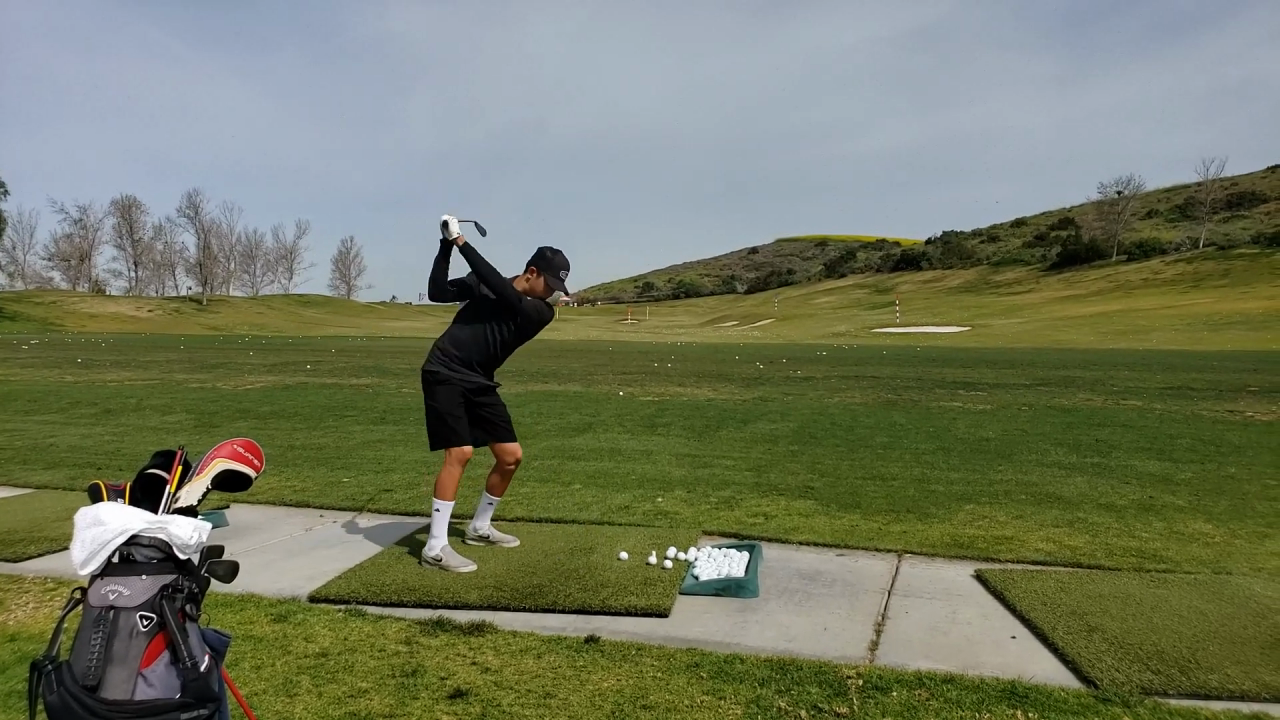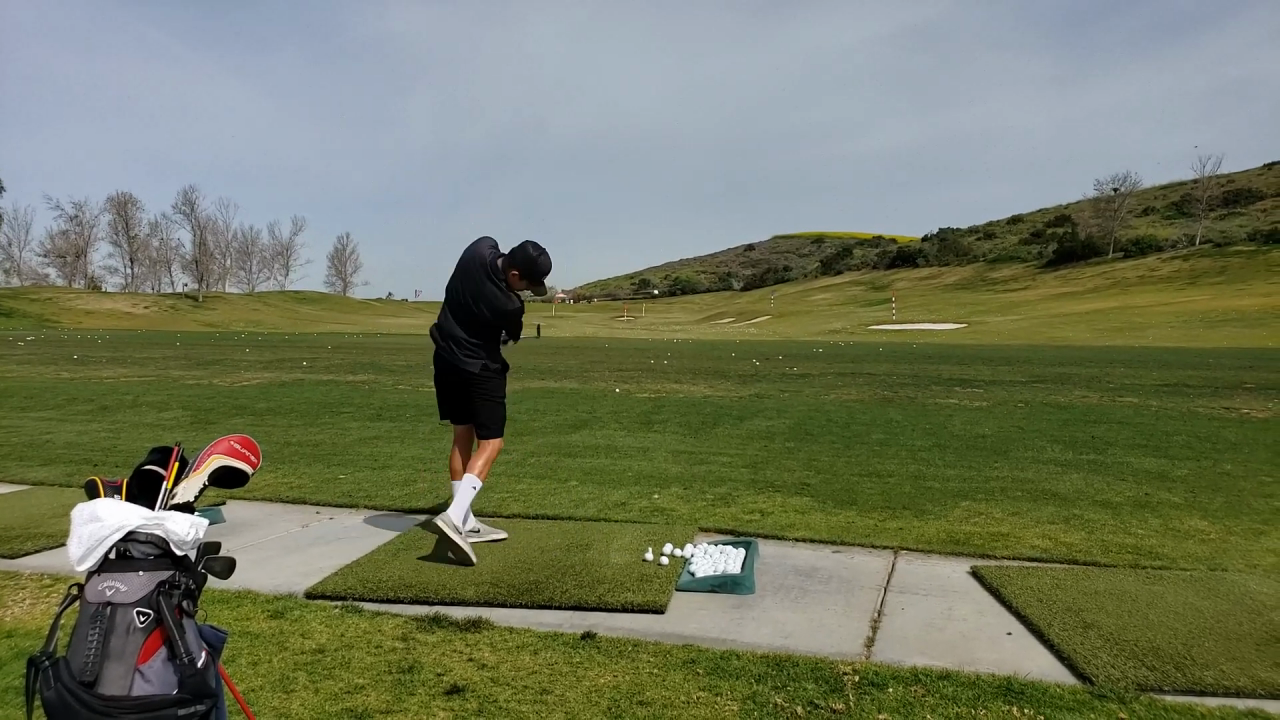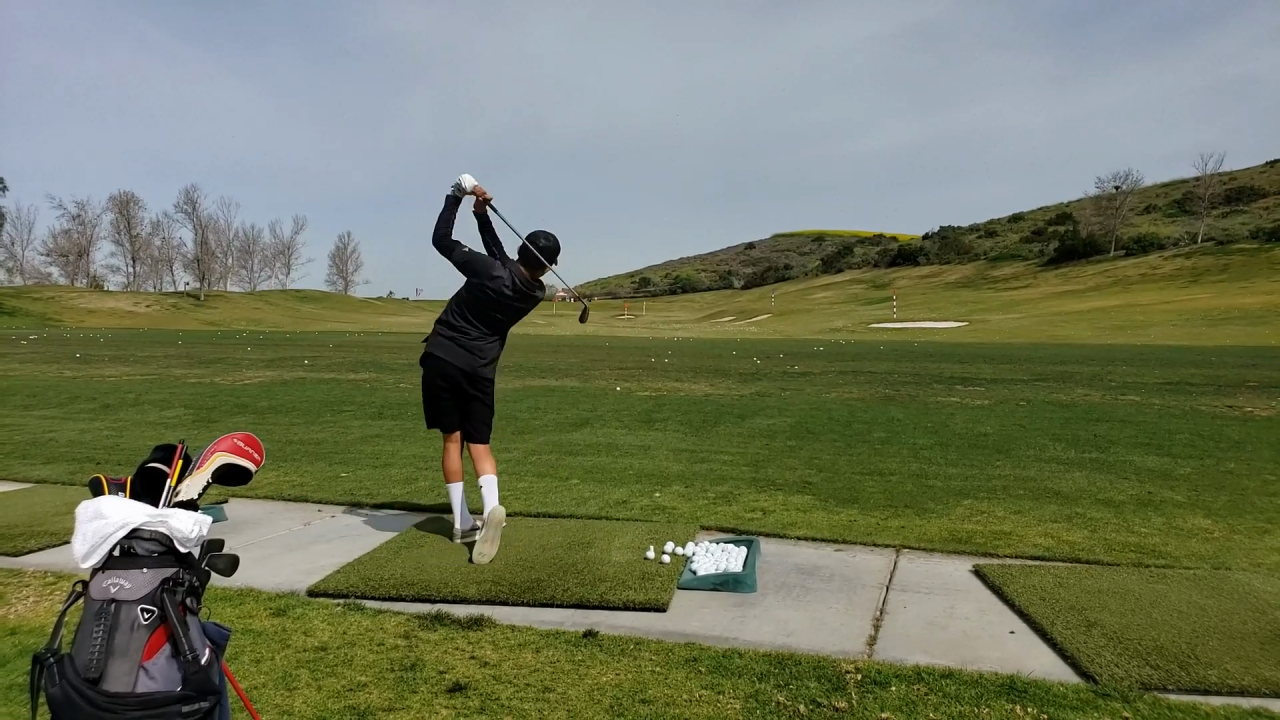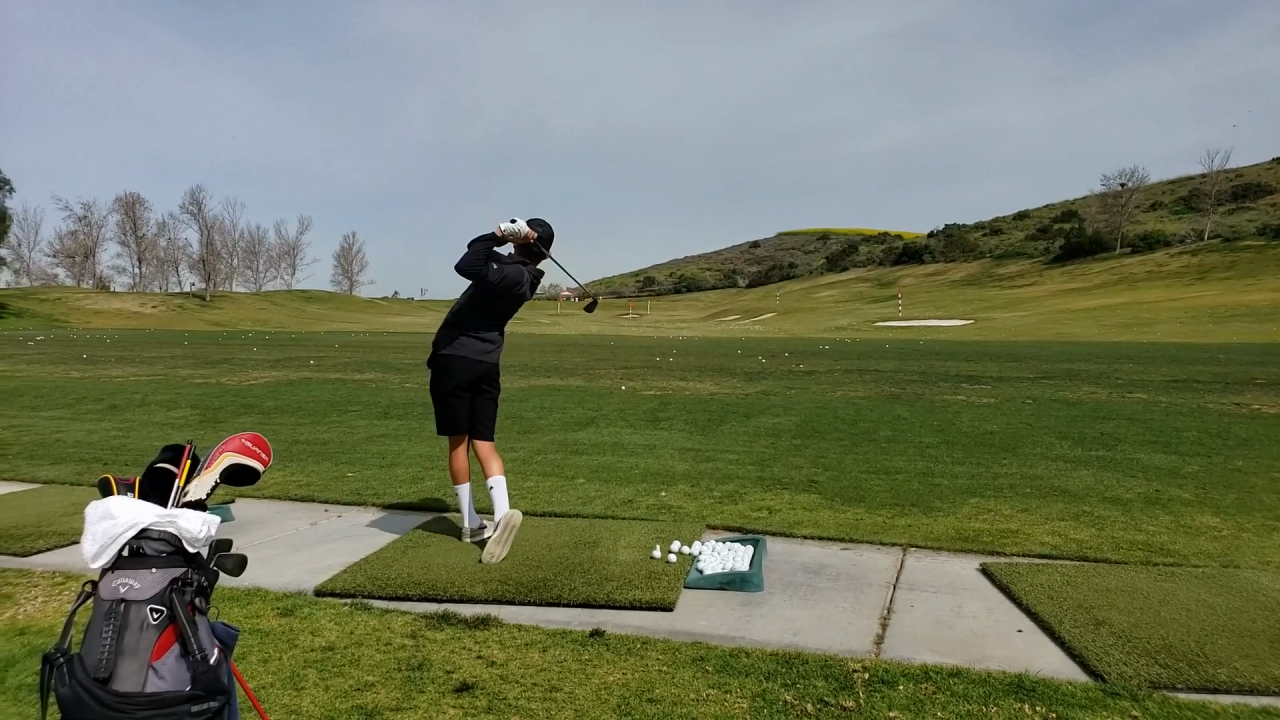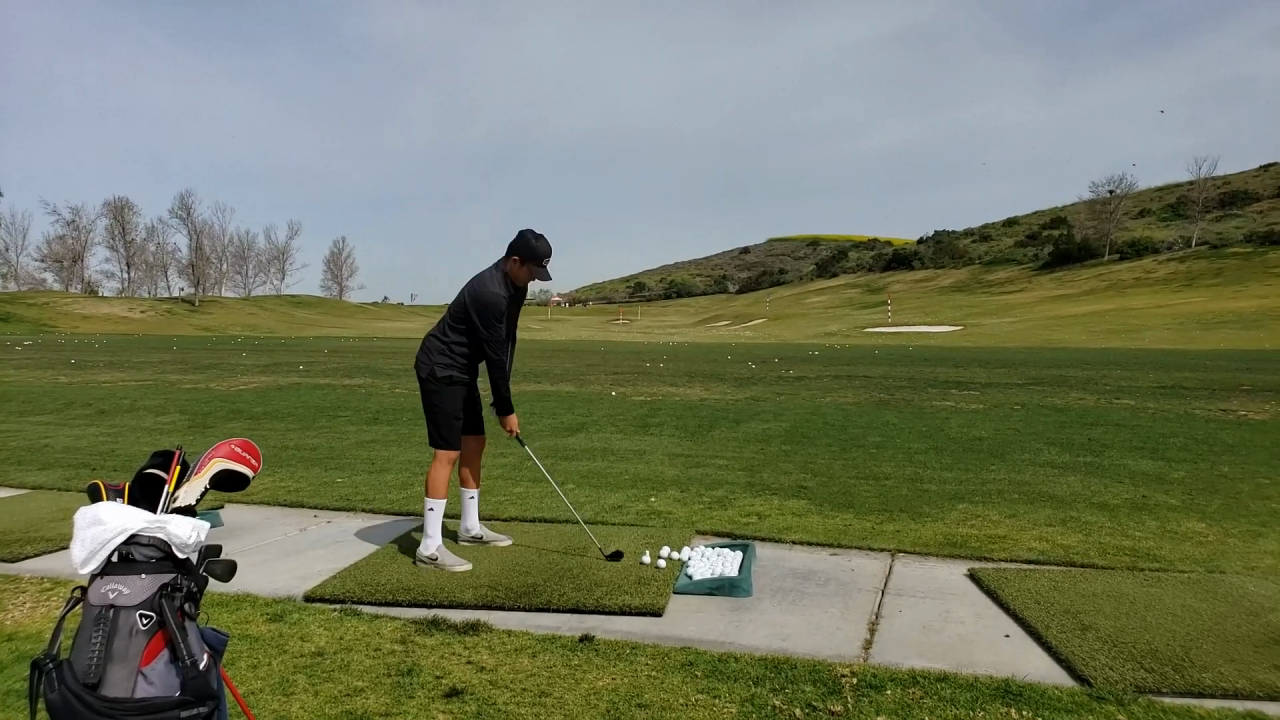
dt=0.3s
person 1, frame 1
left shoulder: (541, 312)
right shoulder: (484, 283)
left elbow: (504, 293)
right elbow: (437, 293)
left wrist: (462, 243)
right wrist: (446, 244)
left hip: (478, 381)
right hip: (444, 374)
left knee: (511, 456)
right knee: (459, 452)
left ankle: (479, 527)
right ankle: (436, 547)
person 1, frame 2
left shoulder: (484, 247)
right shoulder: (511, 304)
right elbow: (512, 335)
right wrist: (510, 334)
left hip: (446, 355)
right hip: (477, 366)
left knee: (463, 434)
right knee: (490, 443)
left ankle: (463, 519)
right ankle: (453, 517)
person 1, frame 3
left shoulder: (489, 273)
right shoulder: (535, 294)
left elbow: (441, 240)
right elbow: (504, 263)
left wrist: (457, 195)
right wrist: (482, 213)
left hip: (440, 359)
right hip: (478, 369)
left knee: (452, 437)
right knee: (478, 443)
left ankle: (462, 522)
right ankle: (490, 510)
person 1, frame 4
left shoulder: (513, 273)
right shoulder: (527, 275)
left elbow: (466, 266)
right elbow: (479, 252)
left wrist: (501, 234)
right wrist: (504, 235)
left hip: (454, 358)
right hip: (486, 363)
left knee: (459, 441)
right knee: (483, 442)
left ankle: (471, 524)
right ankle: (502, 513)
person 1, frame 5
left shoulder: (514, 287)
right shoulder: (492, 292)
left elbow: (504, 348)
right elbow: (494, 355)
right wrist: (506, 409)
left hip: (461, 372)
right hip: (442, 370)
left knee: (474, 444)
right knee: (447, 451)
left ankle: (470, 526)
right ankle: (430, 546)
